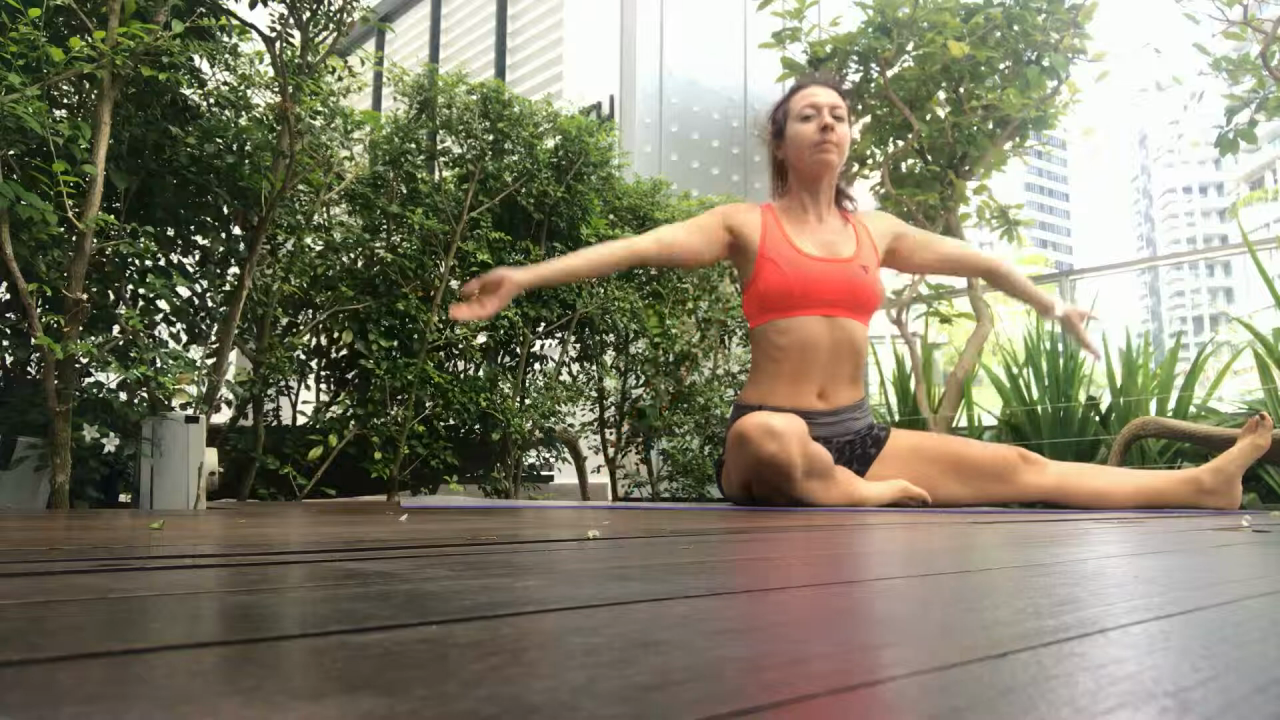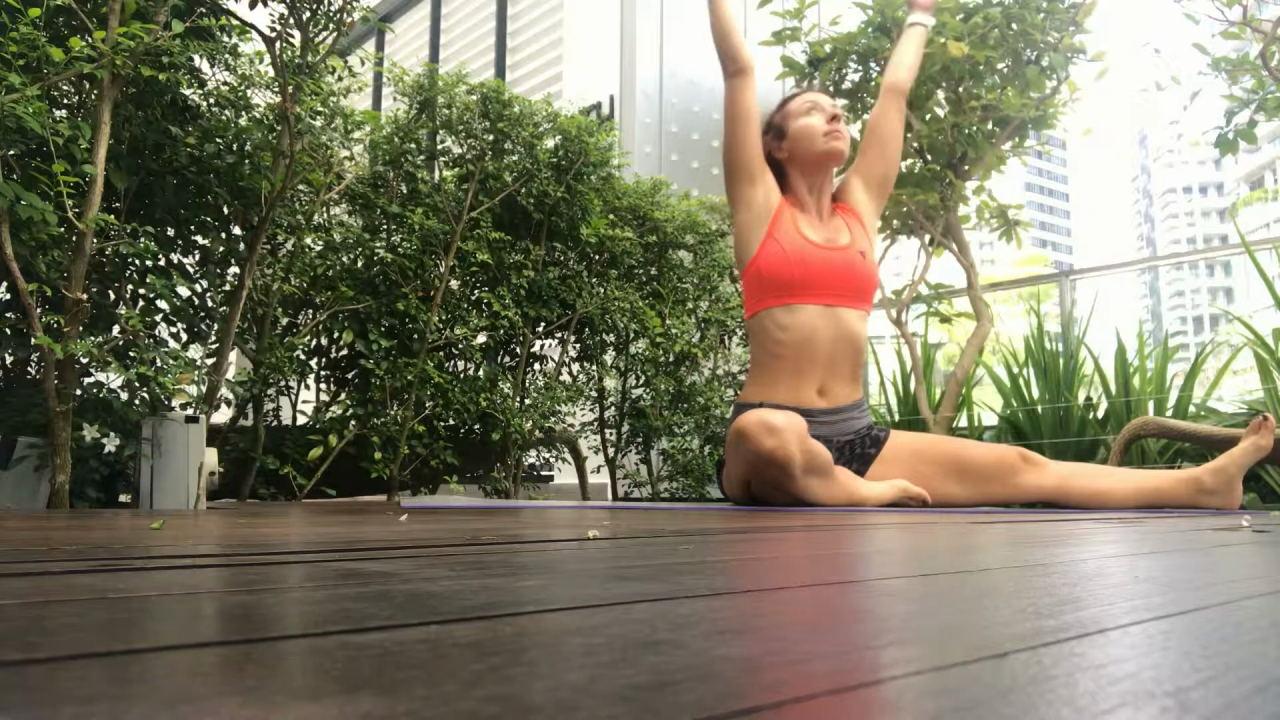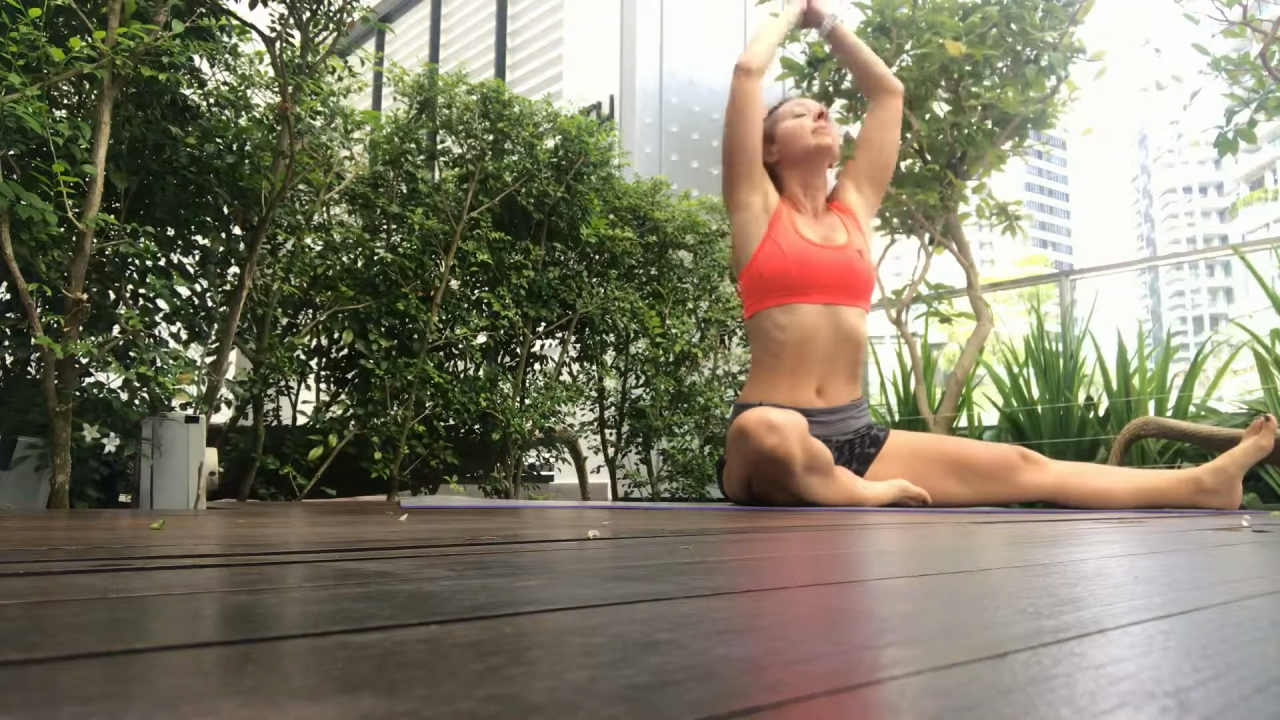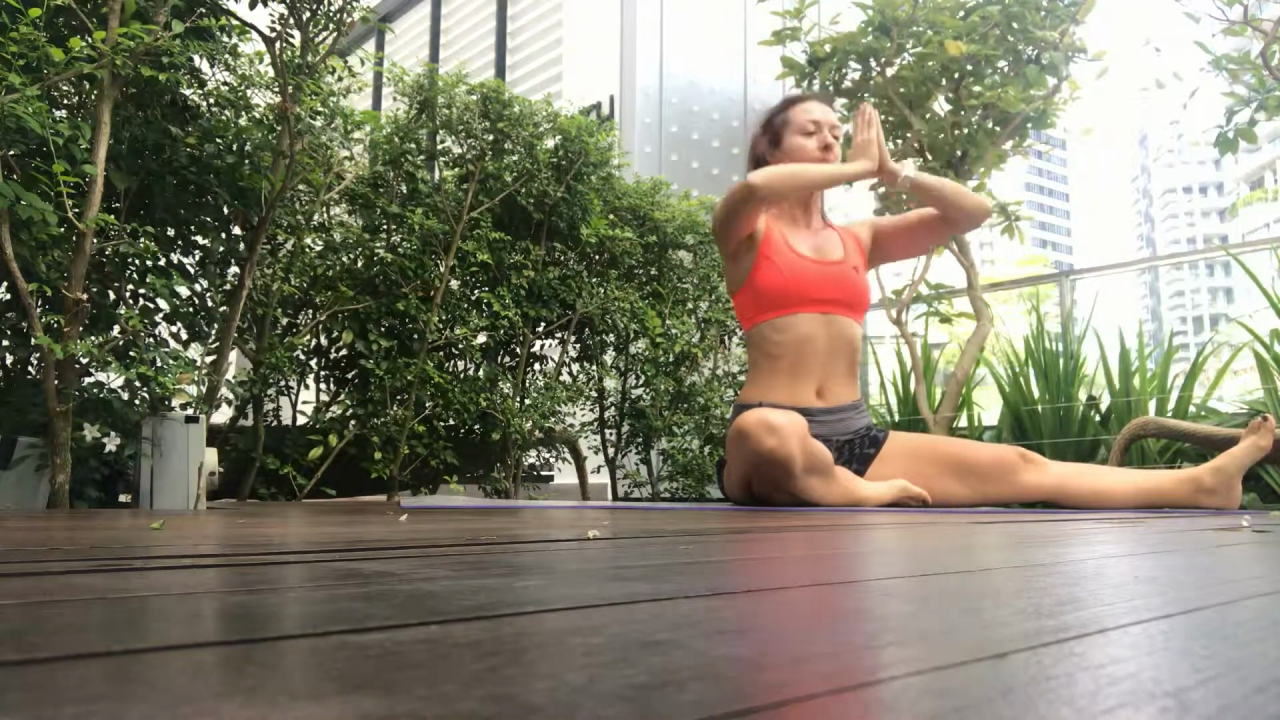
dt=0.7s
person 1, frame 1
left shoulder: (875, 230)
right shoulder: (747, 224)
left elbow: (972, 260)
right elbow: (634, 247)
left wrist: (1048, 302)
right wrist: (529, 275)
left hip: (860, 434)
right hip: (767, 444)
left knee: (1019, 464)
right knee: (771, 435)
left ankle: (1196, 485)
right ankle: (867, 500)
person 1, frame 2
left shoulder: (859, 210)
right shoulder: (761, 207)
left elbow: (893, 93)
right elbow: (739, 73)
left hip: (856, 436)
right hip: (761, 452)
left knee: (1023, 469)
right knee: (766, 435)
right ankle: (858, 495)
person 1, frame 3
left shoulder: (853, 212)
right shoulder: (757, 209)
left elbow: (888, 92)
right elbow: (746, 72)
left hip: (852, 434)
right hip: (771, 437)
left knee: (1023, 467)
right knee: (768, 434)
right ankle: (861, 497)
person 1, frame 4
left shoulder: (858, 240)
right shoulder: (747, 235)
left elbow: (973, 211)
right elbow: (754, 182)
left wrist: (892, 170)
right wrist: (856, 164)
left hip: (855, 436)
right hip: (771, 439)
left knee: (1019, 466)
right knee: (768, 432)
left ankle: (1197, 485)
right ankle: (862, 496)
